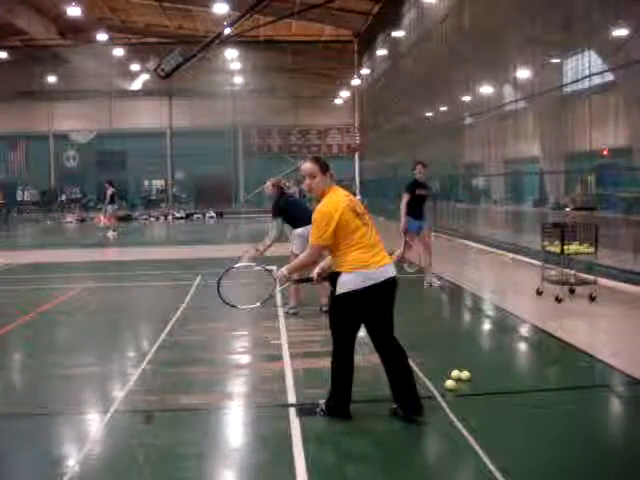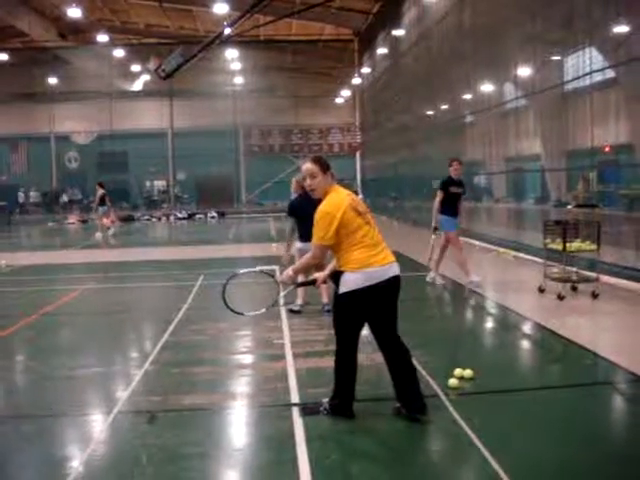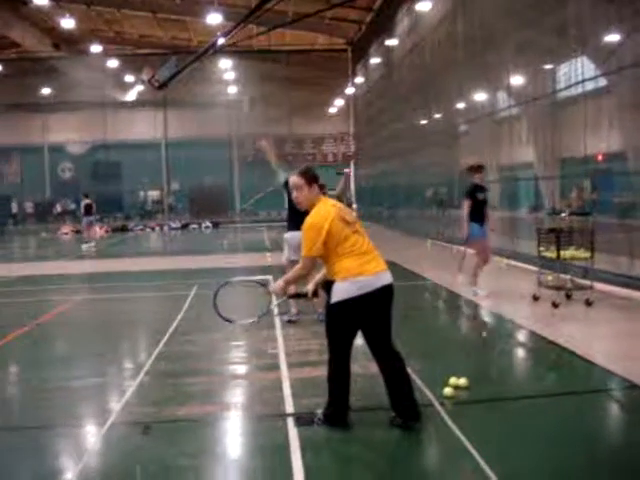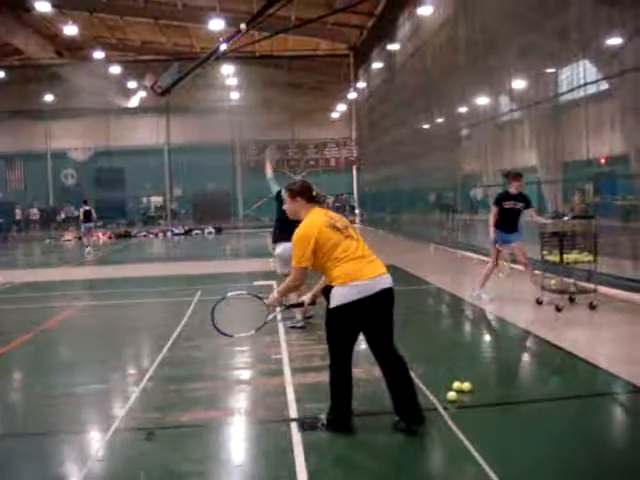
dt=0.4s
person 1, frame 1
left shoulder: (326, 209)
right shoulder: (345, 197)
left elbow: (312, 255)
left wrist: (286, 271)
right wrist: (324, 267)
left hip: (357, 281)
right hip: (384, 275)
left knee: (343, 346)
right knee: (387, 342)
left ankle: (338, 406)
right ankle: (410, 406)
person 1, frame 2
left shoulder: (327, 209)
right shoulder: (347, 196)
left elbow: (316, 256)
left wrist: (292, 272)
right wrist: (330, 271)
left hip: (360, 280)
right hip: (388, 273)
left knee: (346, 345)
right knee: (390, 341)
left ankle: (341, 405)
right ankle: (414, 405)
person 1, frame 3
left shoulder: (315, 220)
right shoulder: (336, 207)
left elbow: (305, 268)
left wrist: (283, 283)
right wrist: (317, 281)
left hip: (352, 289)
right hip: (380, 282)
left knee: (339, 355)
right knee: (385, 350)
left ankle: (336, 415)
right ankle: (408, 414)
person 1, frame 4
left shoulder: (304, 231)
right shoulder: (330, 216)
left elbow: (296, 280)
left wrist: (278, 295)
right wrist: (315, 292)
left hip: (351, 294)
right hip: (381, 284)
left knee: (340, 360)
right knee: (387, 353)
left ankle: (339, 420)
right ankle: (412, 417)
person 2, frame 1
left shoulder: (278, 204)
right shoulder: (288, 198)
left elbow: (277, 231)
right elbow: (275, 227)
left wrist: (264, 248)
right wrist: (264, 245)
left hip: (303, 230)
left ankle: (293, 305)
right ankle: (325, 303)
person 2, frame 2
left shoulder: (294, 204)
right shoulder: (318, 198)
left elbow: (292, 228)
left wrist: (287, 249)
left hip: (304, 243)
left ankle: (298, 303)
right ankle: (326, 303)
person 2, frame 3
left shoulder: (292, 191)
left elbow: (278, 167)
right elbow: (338, 194)
left wrist: (268, 149)
right wrist: (345, 178)
left hip: (293, 237)
left ankle: (293, 312)
right ankle: (321, 312)
person 2, frame 4
left shoulder: (282, 199)
left elbow: (270, 179)
left wrist: (268, 161)
left hip: (283, 247)
left ankle: (298, 318)
right ankle: (302, 311)
person 3, frame 1
left shoulder: (426, 187)
right shoulder: (411, 185)
right elbow: (403, 204)
left wrist: (428, 221)
right wrist: (403, 222)
left hip: (421, 220)
right hip: (411, 220)
left knee: (427, 249)
right knee: (405, 250)
left ankle: (429, 277)
person 3, frame 2
left shoulder: (461, 184)
right shoulder: (445, 183)
right elbow: (437, 202)
left wrist: (461, 218)
right wrist: (434, 220)
left hip: (454, 217)
right hip: (445, 218)
left knee: (444, 247)
right knee: (458, 248)
left ankle: (433, 274)
right ankle: (469, 277)
person 3, frame 3
left shoulder: (484, 189)
right shoulder: (471, 190)
right elbow: (466, 210)
left wrist: (489, 222)
right wrist: (465, 230)
left hip: (481, 225)
right hip: (473, 225)
left knee: (486, 257)
right knee: (480, 257)
left ankle: (473, 281)
right ankle: (474, 286)
person 3, frame 4
left shoulder: (524, 198)
right shoulder: (501, 197)
left elbow: (533, 216)
right elbow: (492, 215)
left wrist: (546, 221)
right wrist: (492, 232)
left hip: (514, 234)
right hip: (500, 233)
left knee: (524, 261)
right knee: (494, 262)
right ankle: (479, 291)
